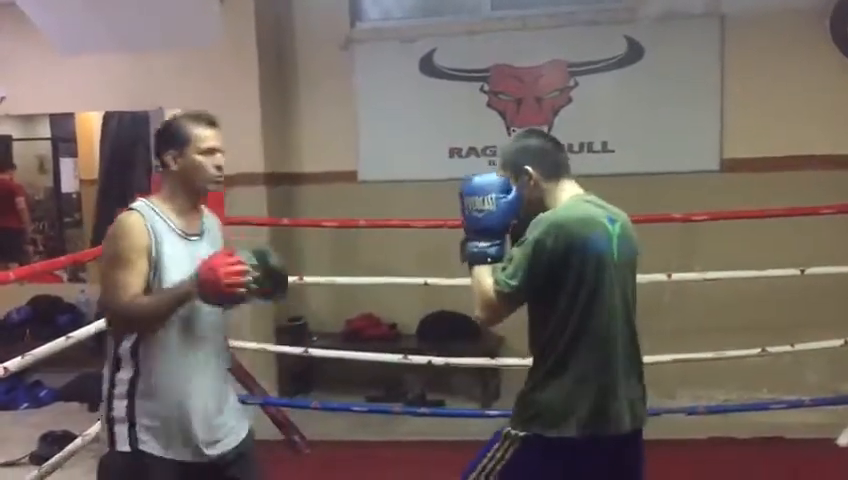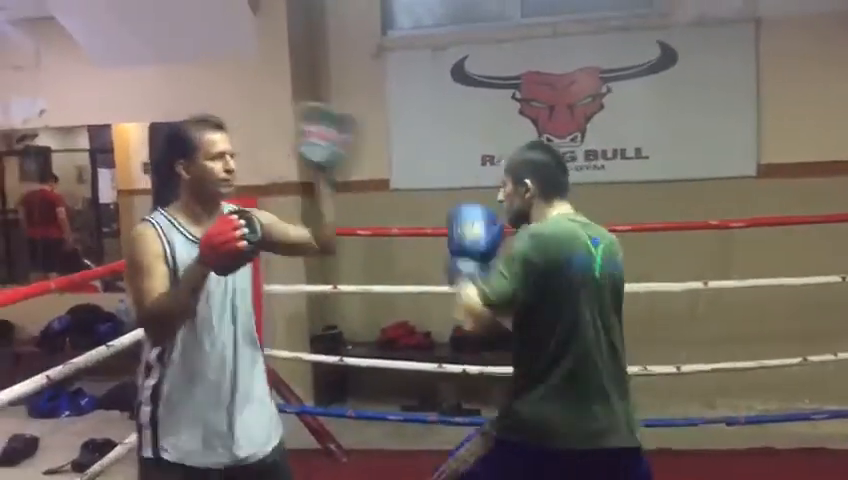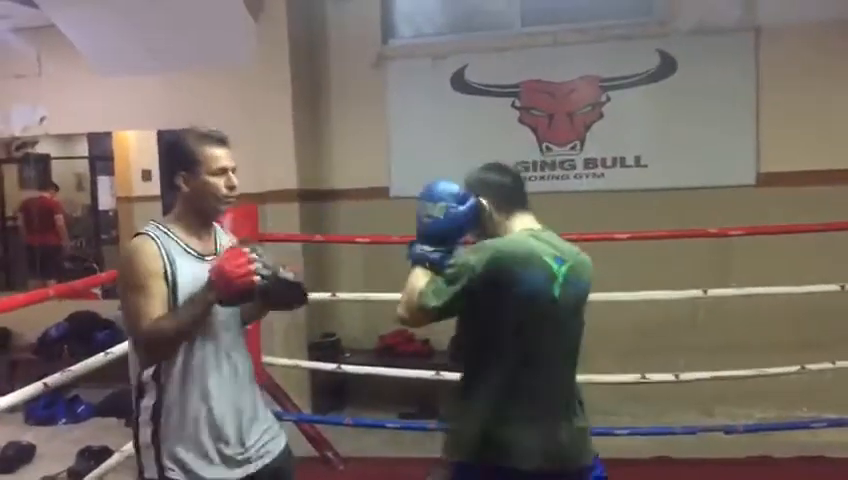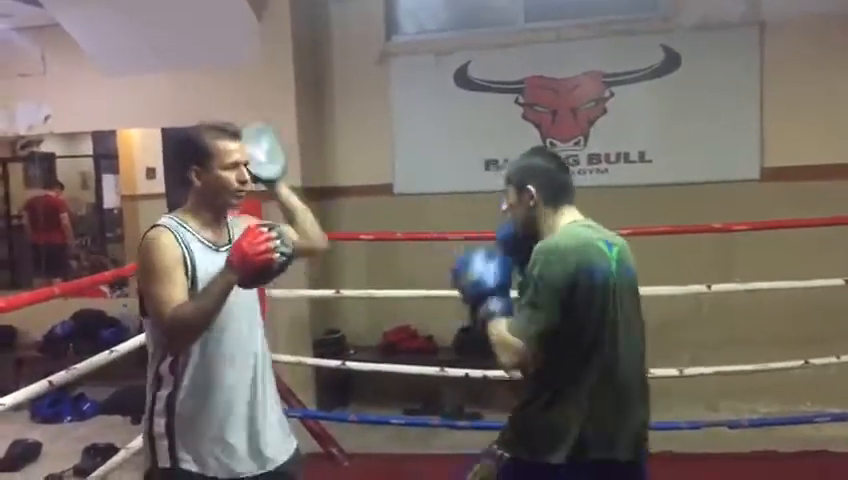
dt=0.4s
person 1, frame 1
left shoulder: (211, 222)
right shoulder: (133, 226)
right elbow: (120, 317)
left wrist: (246, 285)
right wrist: (196, 285)
right hip: (147, 419)
person 1, frame 2
left shoulder: (242, 221)
right shoulder: (151, 234)
left elbow: (321, 243)
right elbow: (154, 323)
left wrist: (321, 177)
right wrist: (205, 263)
right hip: (178, 427)
person 1, frame 3
left shoulder: (227, 241)
right shoulder: (147, 250)
right elbow: (151, 344)
left wrist: (267, 295)
right wrist: (213, 290)
right hip: (180, 444)
person 1, frame 4
left shoulder: (243, 228)
right shoulder: (164, 240)
left elbow: (315, 243)
right elbow: (174, 332)
left wrist: (280, 188)
right wrist: (231, 272)
person 2, frame 1
left shoulder: (553, 225)
right shoulder: (617, 221)
left elbow: (487, 310)
left wrist: (482, 240)
right wrist: (526, 232)
left hip: (559, 417)
right hip: (622, 413)
person 2, frame 2
left shoulder: (537, 240)
right shoulder: (608, 244)
left elbow: (477, 319)
left wrist: (468, 264)
left hip: (537, 429)
right hip: (611, 428)
person 2, frame 3
left shoulder: (493, 257)
right shoulder: (577, 261)
left elbow: (410, 312)
left wrist: (429, 245)
left hip: (494, 447)
right hip: (567, 445)
person 2, frame 4
left shoulder: (555, 252)
right shoulder: (617, 247)
left elbow: (517, 355)
left wrist: (489, 303)
left hip: (546, 444)
right hip: (620, 440)
